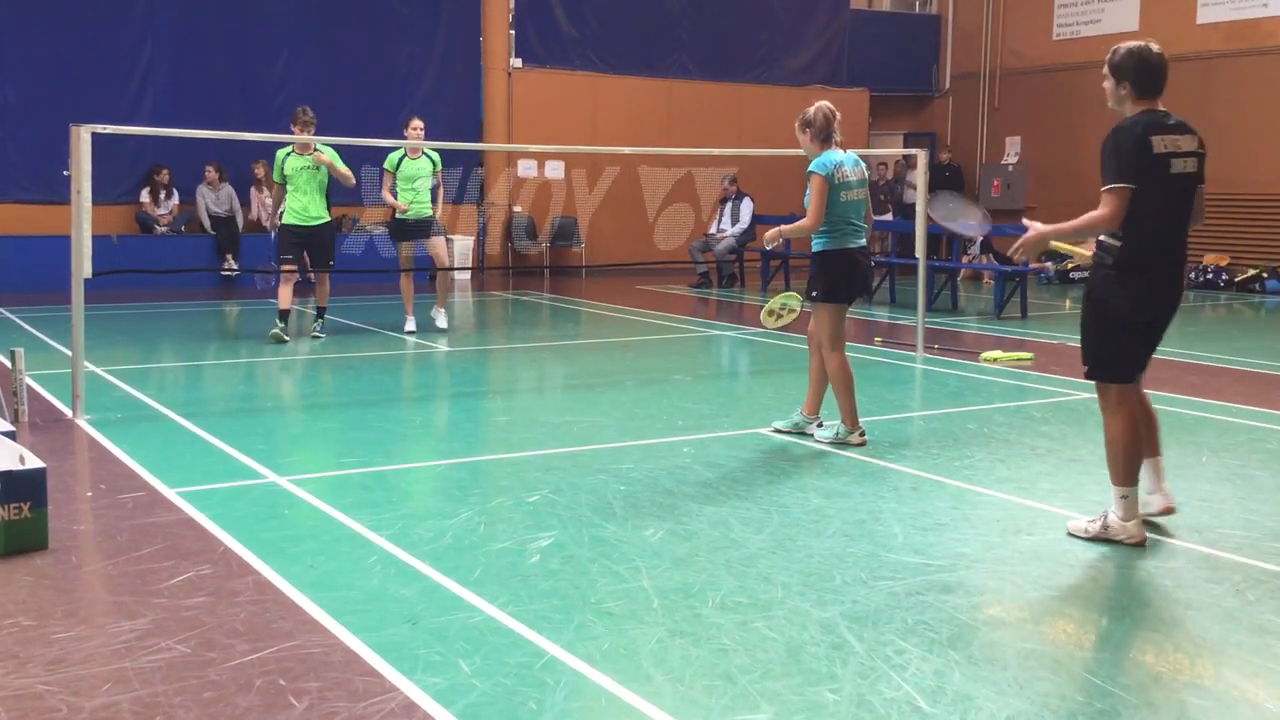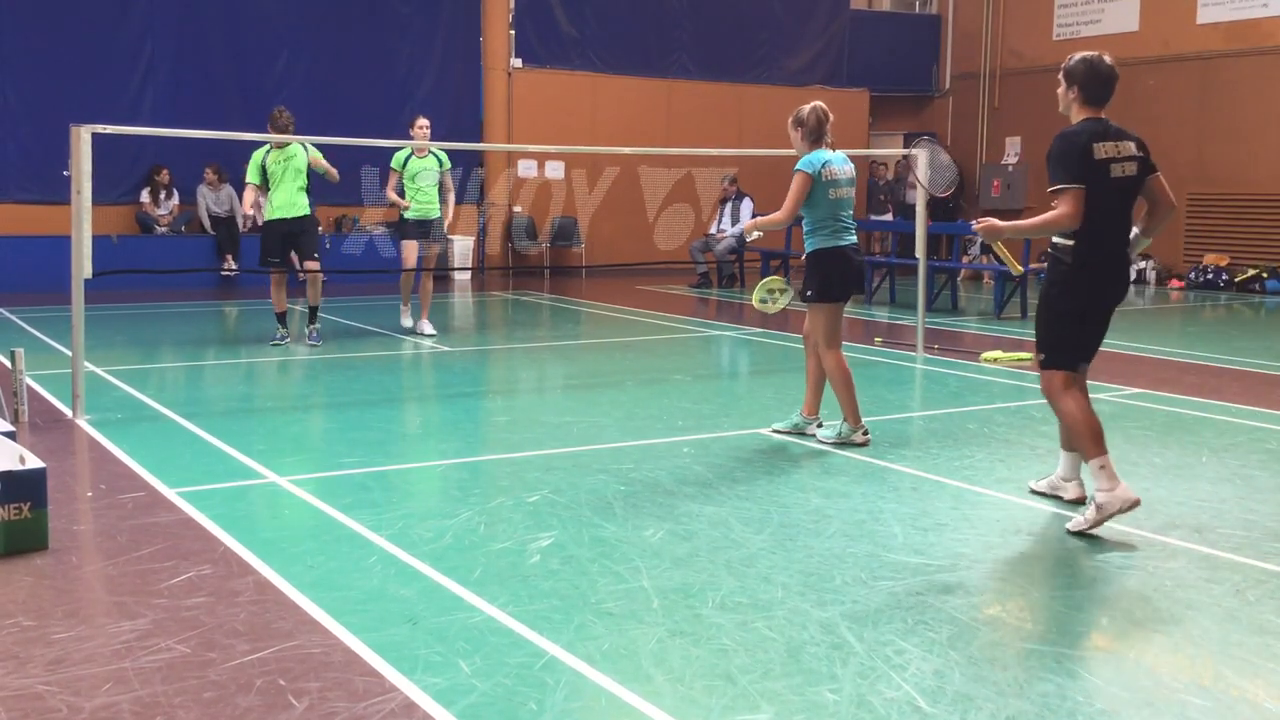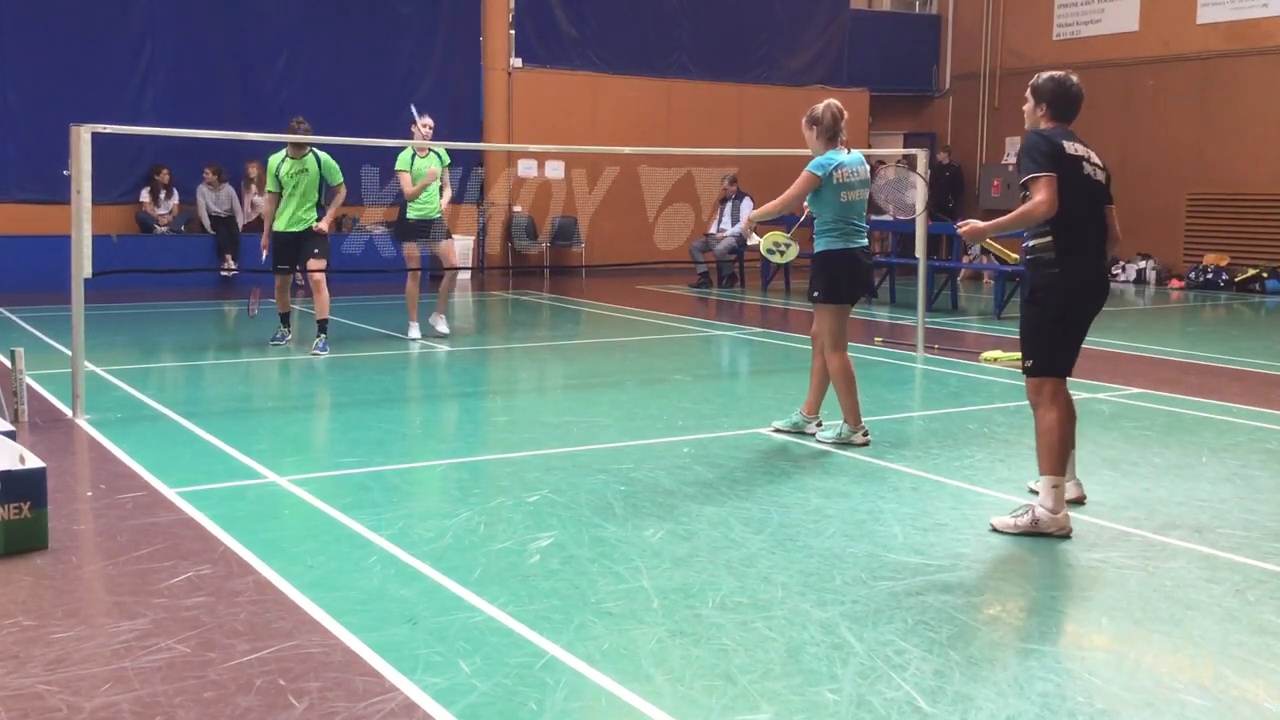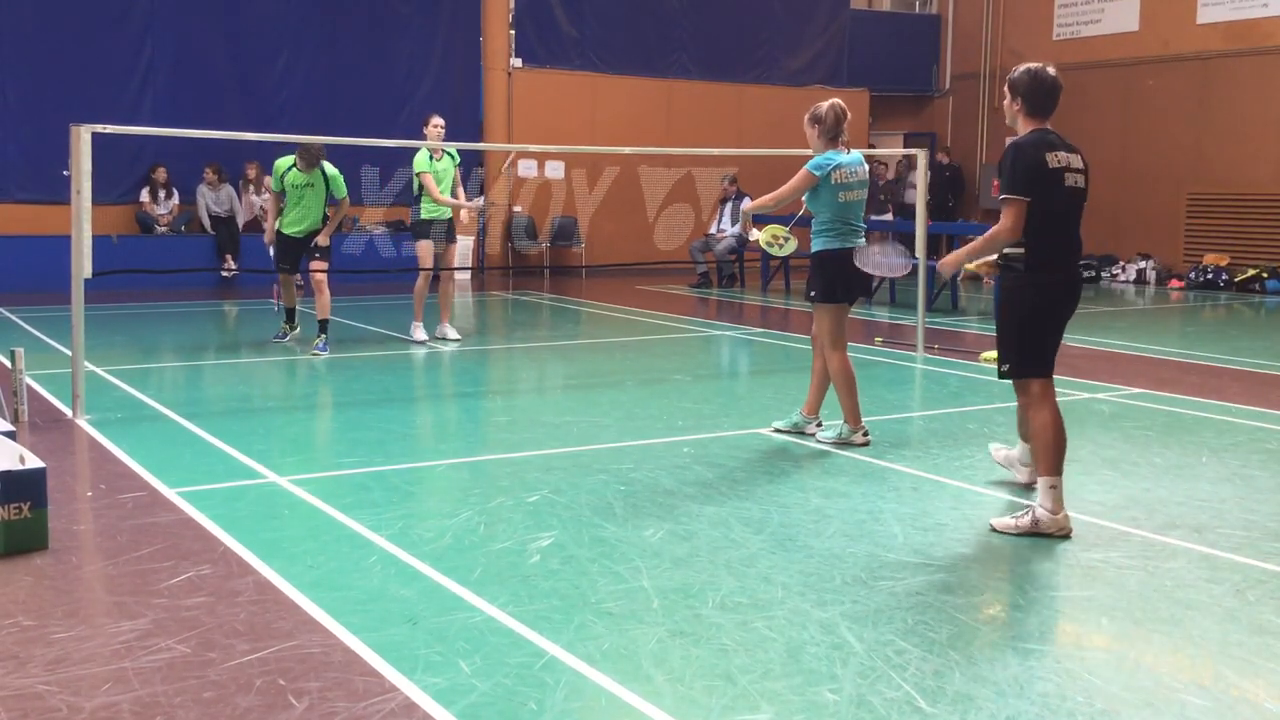
dt=0.5s
person 1, frame 1
left shoulder: (1127, 136)
right shoulder: (1189, 138)
left elbow: (1110, 217)
right elbow: (1194, 214)
left wrist: (1045, 233)
left hip: (1120, 283)
right hip: (1164, 282)
left knee: (1115, 396)
right knee: (1130, 389)
left ankle: (1125, 517)
right ankle: (1156, 488)
person 1, frame 2
left shoulder: (1071, 141)
right shoulder: (1131, 143)
left elbow: (1069, 217)
right elbow: (1165, 204)
left wrist: (1004, 228)
right wrist: (1132, 240)
left hip: (1074, 275)
right hip: (1111, 274)
left knee: (1058, 383)
right knee: (1073, 375)
left ankle: (1109, 488)
right ankle: (1068, 477)
person 1, frame 3
left shoulder: (1040, 142)
right shoulder: (1090, 155)
left elbow: (1044, 204)
right elbow: (1112, 231)
left wrist: (985, 229)
left hip: (1056, 279)
right hip: (1092, 279)
left knee: (1043, 389)
right knee: (1055, 382)
left ankle: (1050, 508)
right ankle: (1066, 480)
person 1, frame 4
left shoulder: (1021, 151)
right shoulder: (1073, 154)
left elbow: (1010, 229)
left wrist: (962, 256)
right wrist: (995, 254)
left hip: (1029, 283)
right hip: (1063, 280)
left knee: (1036, 390)
right knee: (1032, 379)
left ankle: (1050, 508)
right ankle: (1026, 458)
person 2, frame 1
left shoulder: (822, 165)
right shoulder: (856, 162)
left elbow: (813, 223)
right elbow: (867, 217)
left wrist: (779, 232)
left hip: (833, 261)
right hip: (856, 257)
left knee: (832, 347)
right knee: (817, 337)
left ankle: (851, 427)
right ankle: (809, 416)
person 2, frame 2
left shoulder: (809, 164)
right shoulder: (844, 160)
left elbow: (785, 216)
left wrist: (754, 223)
left hip: (826, 259)
right hip: (847, 254)
left knee: (828, 346)
right knee: (812, 337)
left ankle: (854, 425)
right ankle: (809, 416)
person 2, frame 3
left shoulder: (823, 164)
right shoulder: (859, 160)
left elbow: (781, 205)
left wrist: (751, 217)
left hip: (834, 260)
right hip: (856, 257)
left knee: (833, 346)
right knee: (820, 339)
left ankle: (854, 427)
right ankle: (809, 415)
person 2, frame 4
left shoulder: (822, 164)
right shoulder: (858, 161)
left elbow: (775, 200)
left wrist: (746, 208)
left hip: (831, 260)
right hip: (854, 257)
left knee: (833, 346)
right knee: (820, 339)
left ankle: (854, 427)
right ankle: (809, 416)
person 3, frame 1
left shoulder: (325, 153)
right shoulder: (282, 156)
left elbow: (351, 181)
left wrist: (330, 163)
right wrist: (273, 215)
left hip: (321, 223)
right hip: (291, 224)
left knee: (322, 276)
right knee: (287, 274)
left ankle: (320, 320)
right ankle: (282, 324)
person 3, frame 2
left shoulder: (305, 149)
right shoulder: (260, 155)
left elbow: (335, 178)
right elbow: (251, 188)
left wrist: (323, 165)
right wrist: (247, 207)
left hip: (303, 218)
right hip: (274, 221)
left knee: (313, 271)
right knee: (277, 277)
left ankle: (313, 323)
right ankle: (282, 328)
person 3, frame 3
left shoulder: (323, 160)
right shoulder: (275, 161)
left elbow: (340, 190)
right elbow: (272, 198)
left wrist: (327, 219)
right wrist: (265, 233)
left hip: (312, 228)
right hip: (283, 230)
left knee: (317, 278)
right knee: (281, 282)
left ankle: (322, 336)
right ankle: (285, 328)
person 3, frame 4
left shoulder: (330, 173)
right shoulder: (281, 166)
left elbow: (344, 203)
right elbow: (275, 196)
left wrist: (327, 232)
right wrist: (269, 228)
left hip: (317, 232)
right hip: (287, 231)
left knee: (319, 280)
right knee: (285, 279)
left ankle: (323, 336)
right ankle: (290, 323)
person 4, frame 1
left shoulder: (433, 157)
right shoulder: (394, 158)
right elbow: (385, 191)
left wrist: (438, 212)
right wrist: (396, 204)
left hip: (428, 217)
right hip: (404, 219)
left knee: (444, 264)
right knee: (406, 270)
left ankle: (440, 309)
right ankle: (410, 318)
person 4, frame 2
left shoulder: (440, 157)
right shoulder: (401, 157)
left elbow: (449, 190)
right elbow: (389, 190)
left wrist: (449, 215)
right wrist: (400, 202)
left hip: (434, 220)
right hip: (410, 220)
left knee: (428, 272)
right knee: (409, 269)
left ankle: (424, 320)
right ankle: (405, 306)
person 4, frame 3
left shoulder: (440, 154)
right shoulder: (405, 157)
left elbow: (447, 186)
right elbow: (408, 194)
left wrist: (445, 200)
right wrist: (429, 180)
left hip: (436, 219)
right hip: (412, 220)
left knee: (452, 267)
right knee: (414, 274)
left ankle: (439, 315)
right ankle: (413, 324)
person 4, frame 4
left shoulder: (452, 154)
right shoulder: (421, 159)
left elbow: (458, 185)
right elbow: (436, 197)
left wrist: (463, 208)
right wrist: (468, 205)
left hip: (446, 219)
right hip: (424, 219)
left knee: (448, 274)
right knee: (426, 272)
left ankle: (444, 325)
right ankle: (417, 324)
